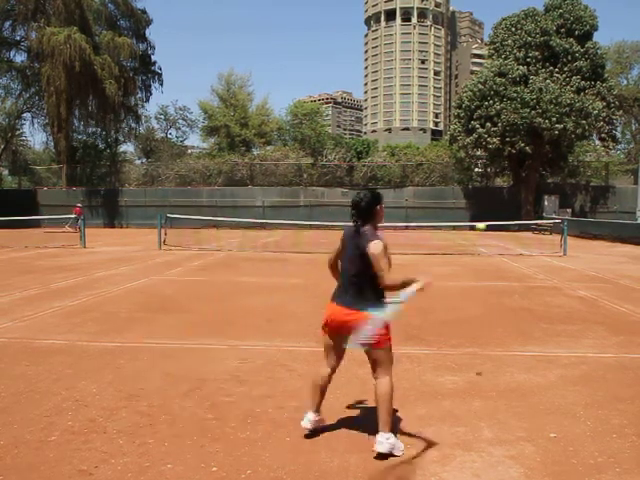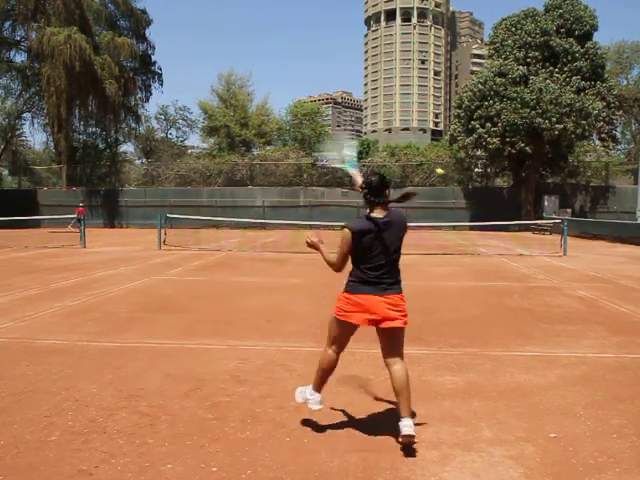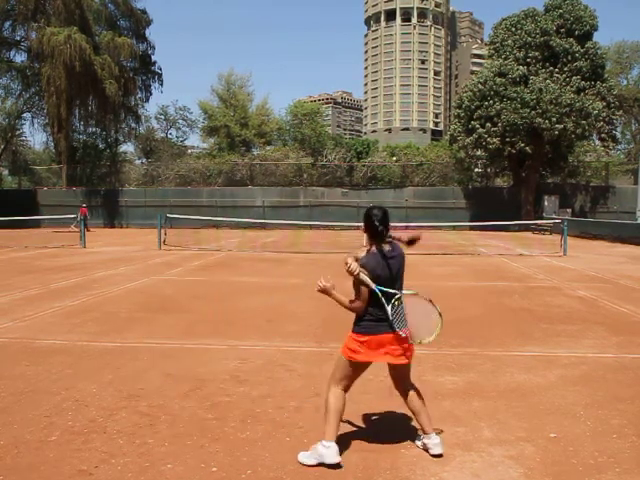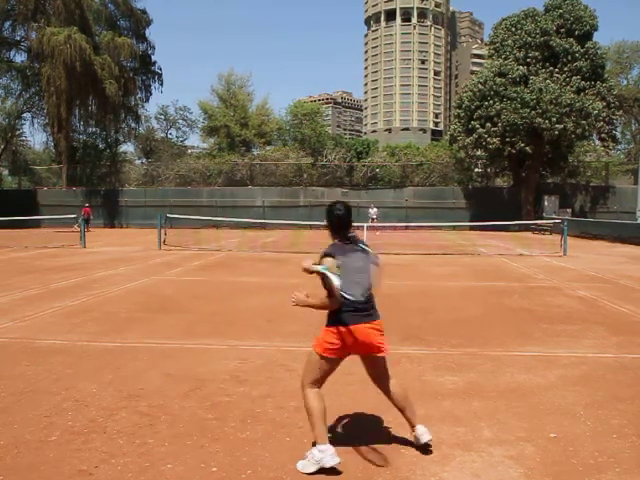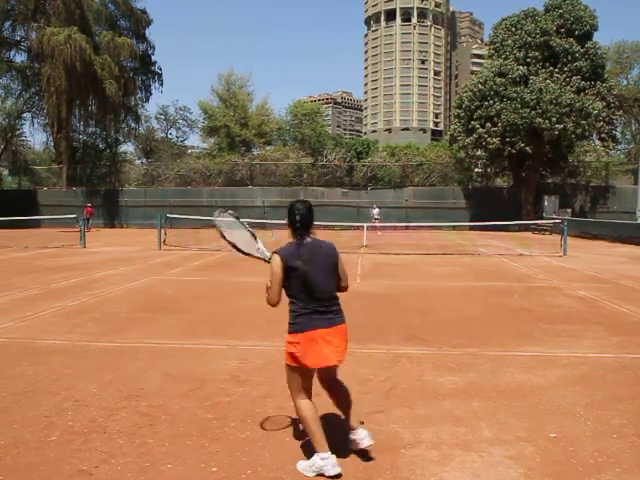
dt=0.2s
person 1, frame 1
left shoulder: (349, 234)
right shoulder: (374, 242)
left elbow: (332, 265)
right elbow: (386, 283)
right wrist: (412, 282)
left hip: (338, 310)
right hip: (364, 315)
left knee: (329, 365)
right knee: (383, 374)
left ankle: (312, 416)
right ankle: (384, 436)
person 1, frame 2
left shoulder: (354, 228)
right shoulder: (399, 219)
left elbow: (337, 265)
left wrist: (319, 246)
right wrist: (379, 192)
left hip: (357, 298)
right hip: (390, 299)
left knee: (333, 348)
right knee: (395, 361)
left ankle: (314, 393)
right ankle: (406, 422)
person 1, frame 3
left shoulder: (366, 265)
right shoulder: (396, 249)
left elbow: (358, 307)
left wrist: (330, 292)
right wrist: (354, 261)
left hip: (367, 336)
right hip: (396, 332)
left knee: (337, 387)
right knee: (406, 387)
left ankle: (327, 447)
right ankle: (431, 438)
person 1, frame 4
left shoulder: (329, 256)
right shoulder: (359, 246)
left elbow: (333, 302)
left wrist: (305, 301)
right wrist: (315, 268)
left hip: (342, 329)
right hip: (371, 325)
left knee: (310, 384)
right knee: (383, 381)
left ankle: (323, 450)
right ankle: (419, 430)
person 1, frame 5
left shoulder: (280, 256)
right shoulder: (329, 249)
left elbow: (274, 301)
right elbow: (343, 285)
left wrist: (270, 289)
left hip: (304, 333)
right hip: (336, 327)
left knee: (301, 395)
right knee: (330, 381)
left ankle: (325, 458)
right ankle: (357, 431)
